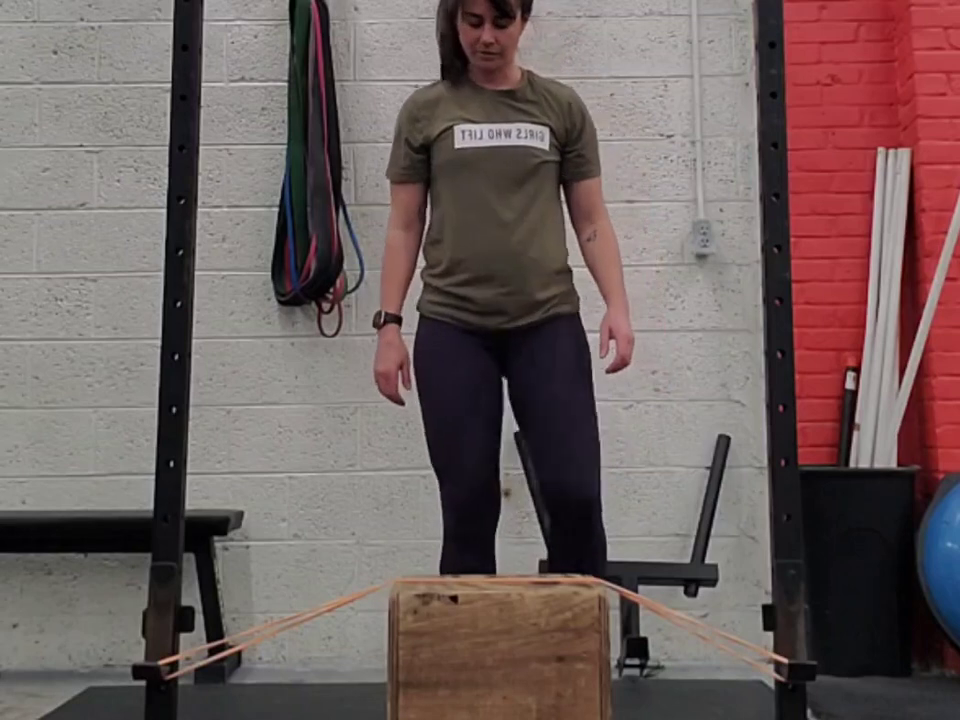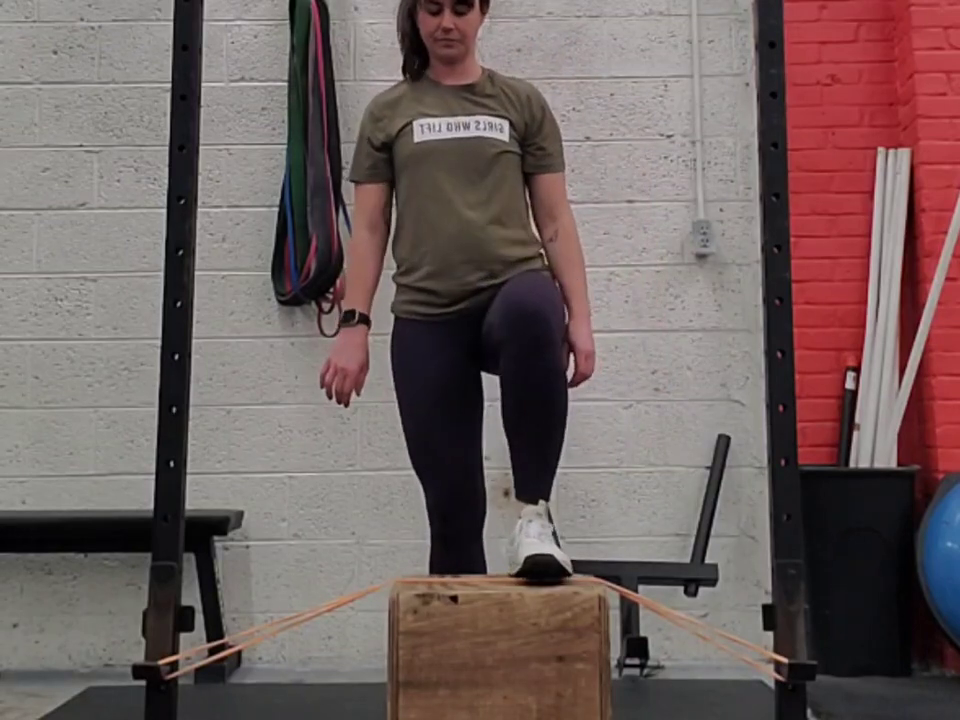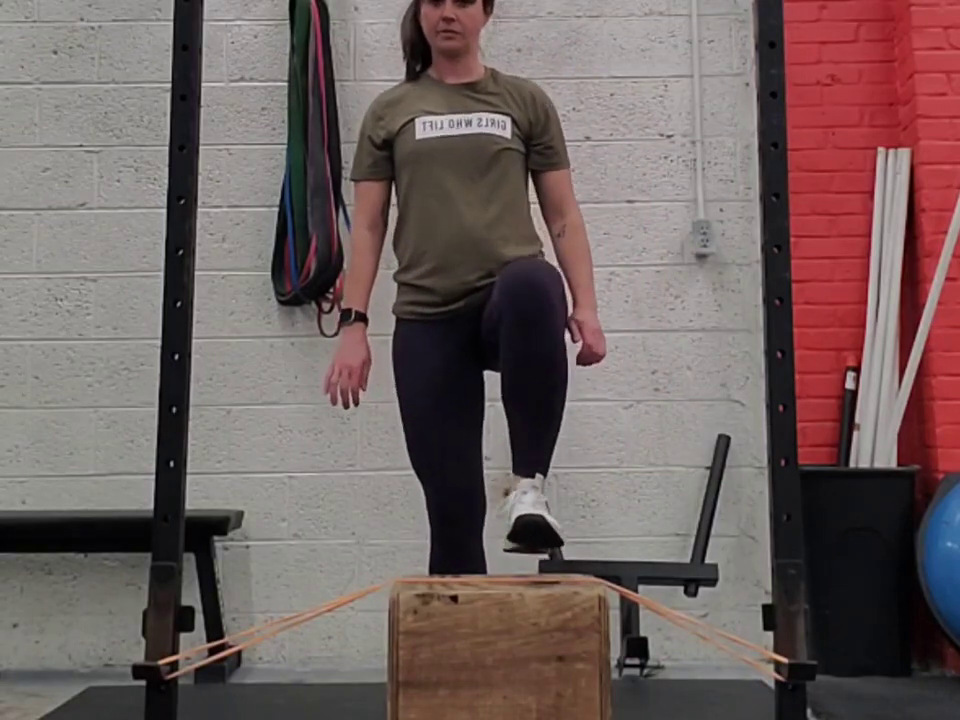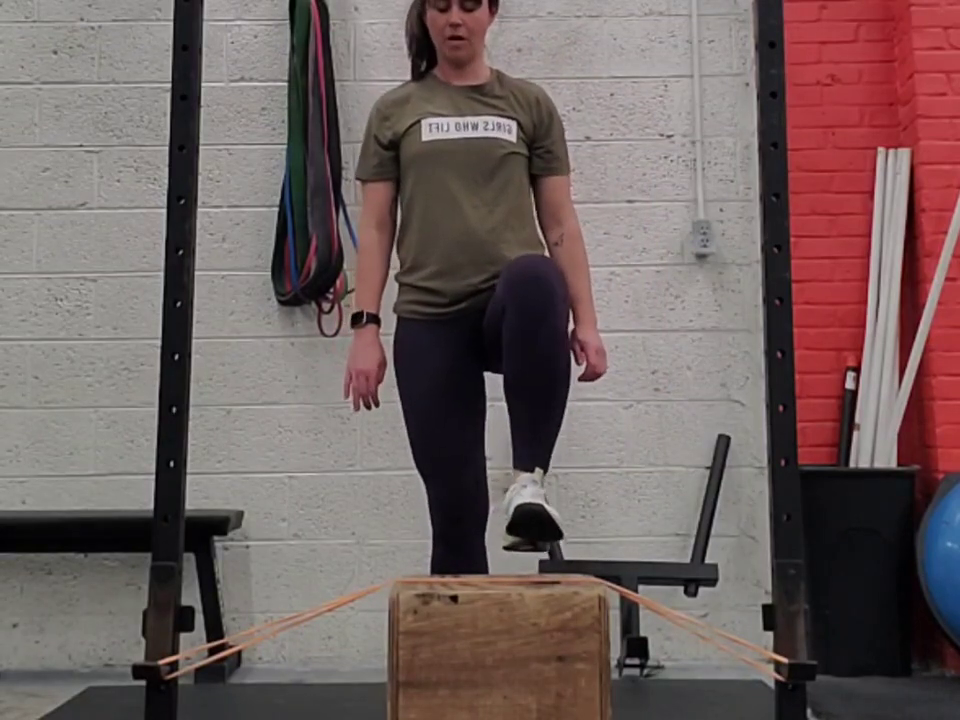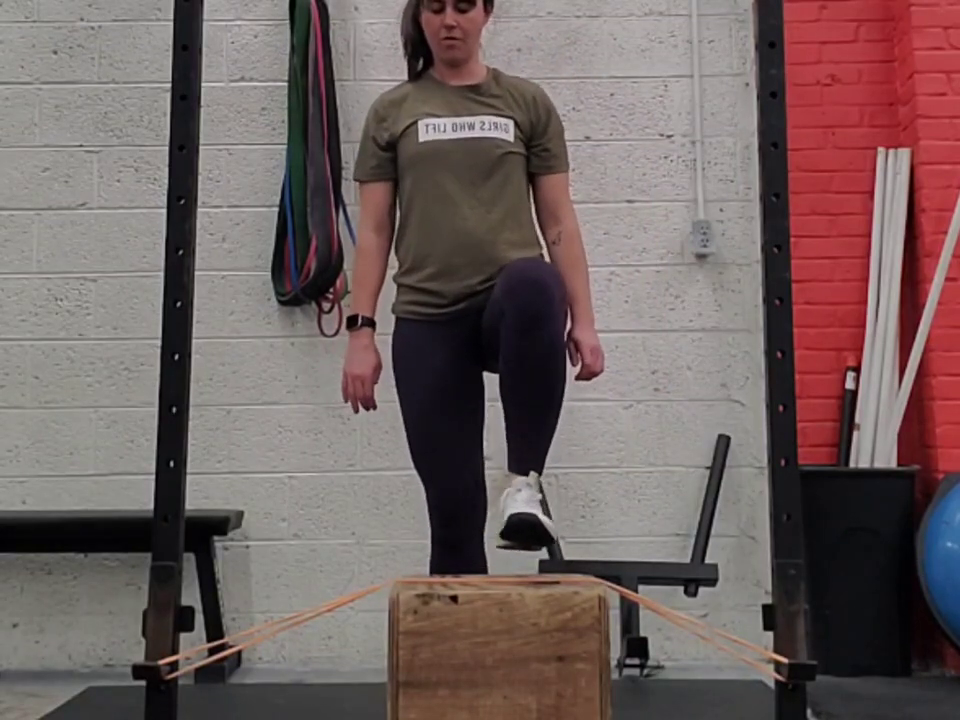
dt=1s
person 1, frame 1
left shoulder: (561, 107)
right shoulder: (425, 110)
left elbow: (591, 220)
right elbow: (404, 227)
left wrist: (617, 307)
right wrist: (388, 326)
left hip: (546, 322)
right hip: (451, 329)
left knee: (574, 492)
right knee: (469, 503)
person 1, frame 2
left shoulder: (522, 102)
right shoulder: (388, 111)
left elbow: (554, 218)
right elbow: (369, 228)
left wrist: (579, 314)
right wrist: (353, 326)
left hip: (509, 295)
right hip: (426, 319)
left knee: (532, 313)
right knee: (451, 503)
left ankle: (535, 511)
person 1, frame 3
left shoulder: (525, 100)
right shoulder: (390, 110)
left elbow: (562, 215)
right elbow: (367, 227)
left wrist: (584, 305)
right wrist: (352, 325)
left hip: (509, 304)
right hip: (427, 319)
left knee: (532, 283)
right knee: (452, 502)
left ankle: (528, 487)
person 1, frame 4
left shoulder: (529, 104)
right shoulder: (395, 110)
left elbow: (559, 223)
right elbow: (376, 228)
left wrist: (585, 320)
right wrist: (365, 329)
left hip: (512, 304)
right hip: (428, 319)
left knee: (533, 278)
right knee: (454, 502)
left ankle: (528, 482)
person 1, frame 5
left shoulder: (527, 102)
right shoulder: (392, 111)
left elbow: (558, 221)
right elbow: (374, 230)
left wrist: (583, 319)
right wrist: (360, 332)
left hip: (511, 305)
right hip: (427, 319)
left knee: (533, 283)
right knee: (452, 503)
left ankle: (524, 486)
